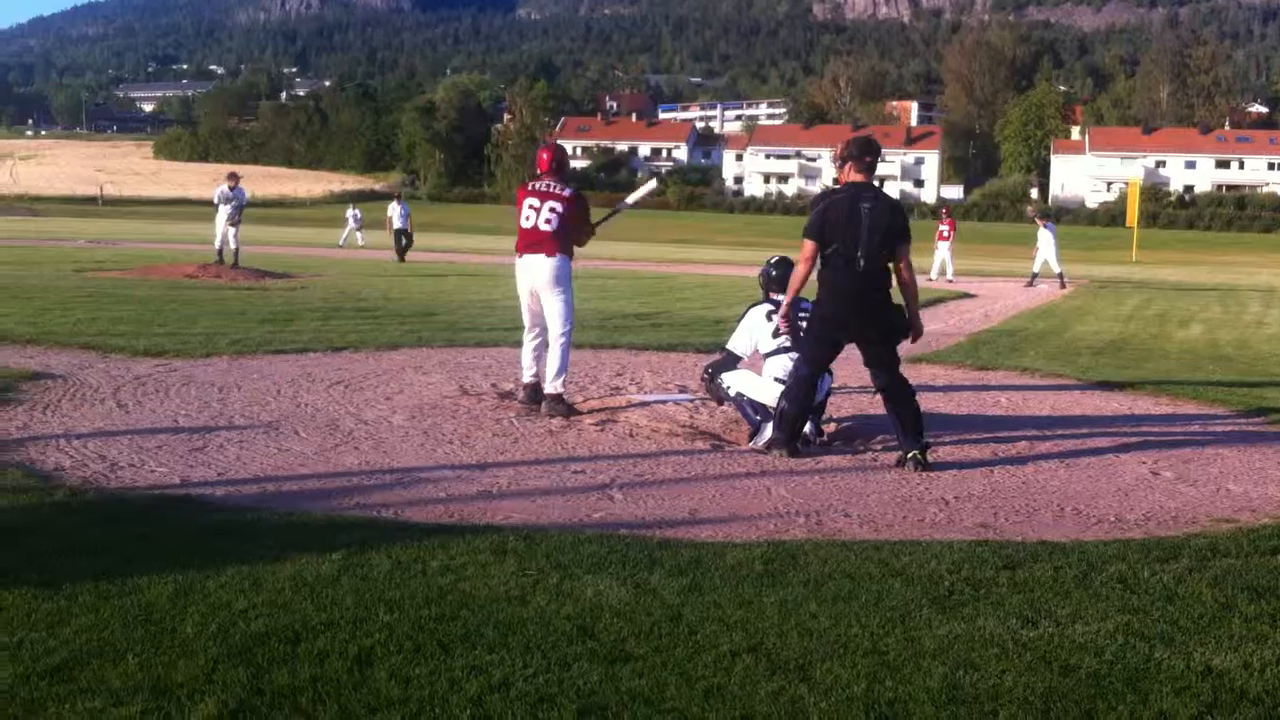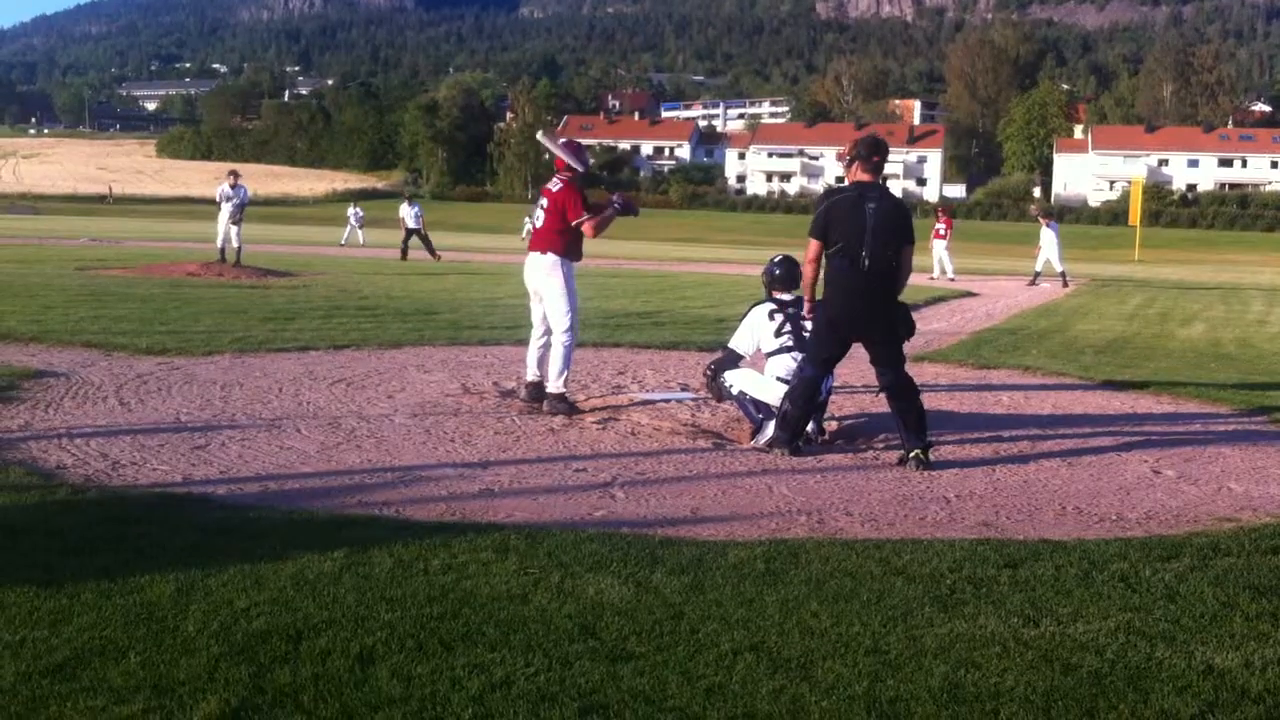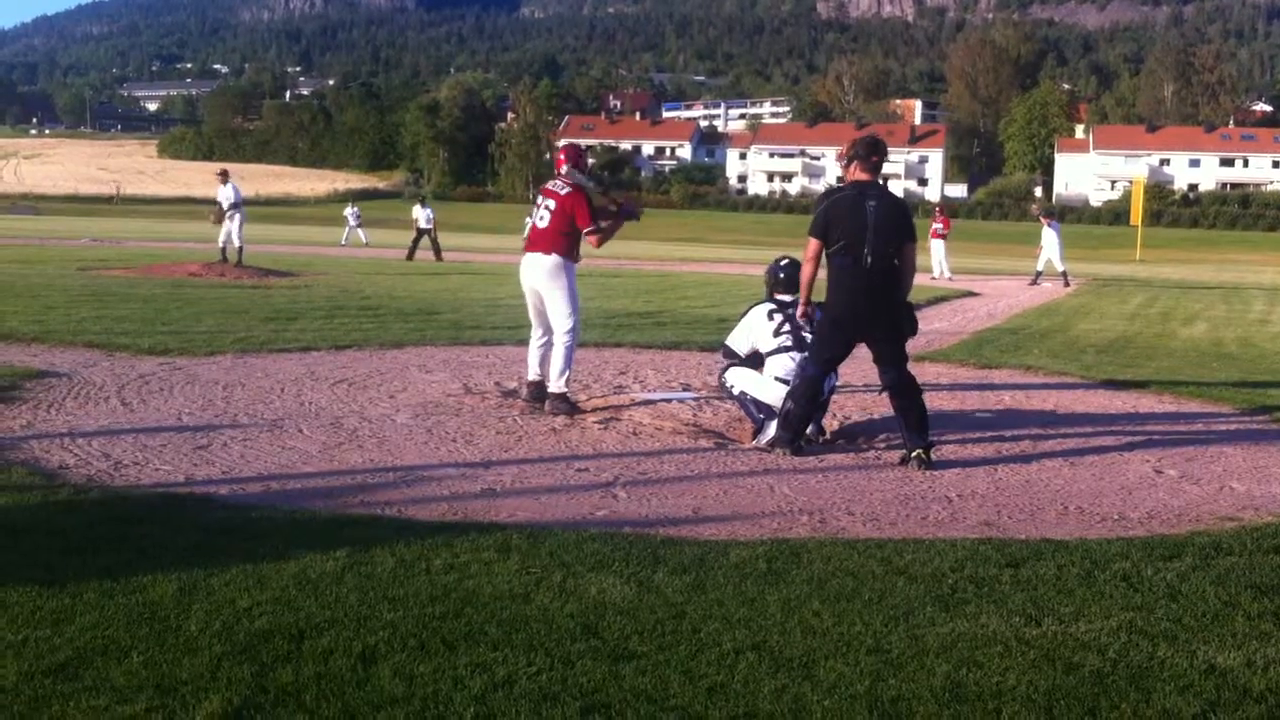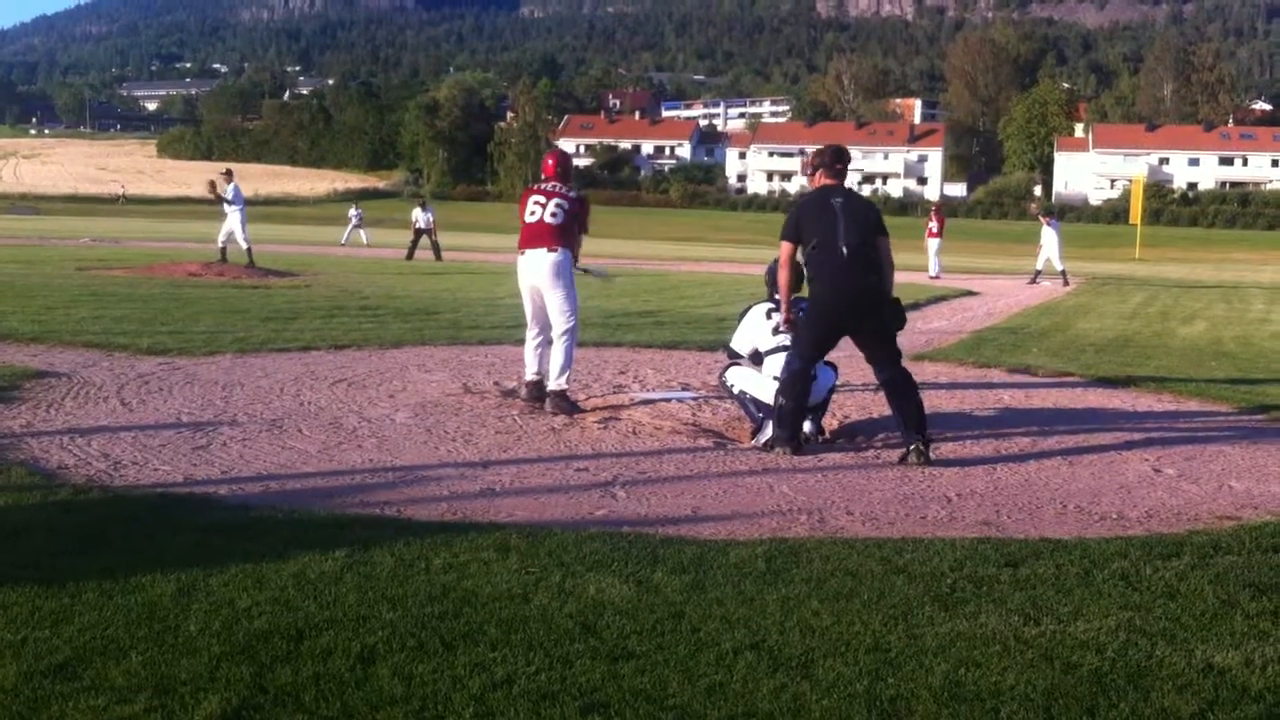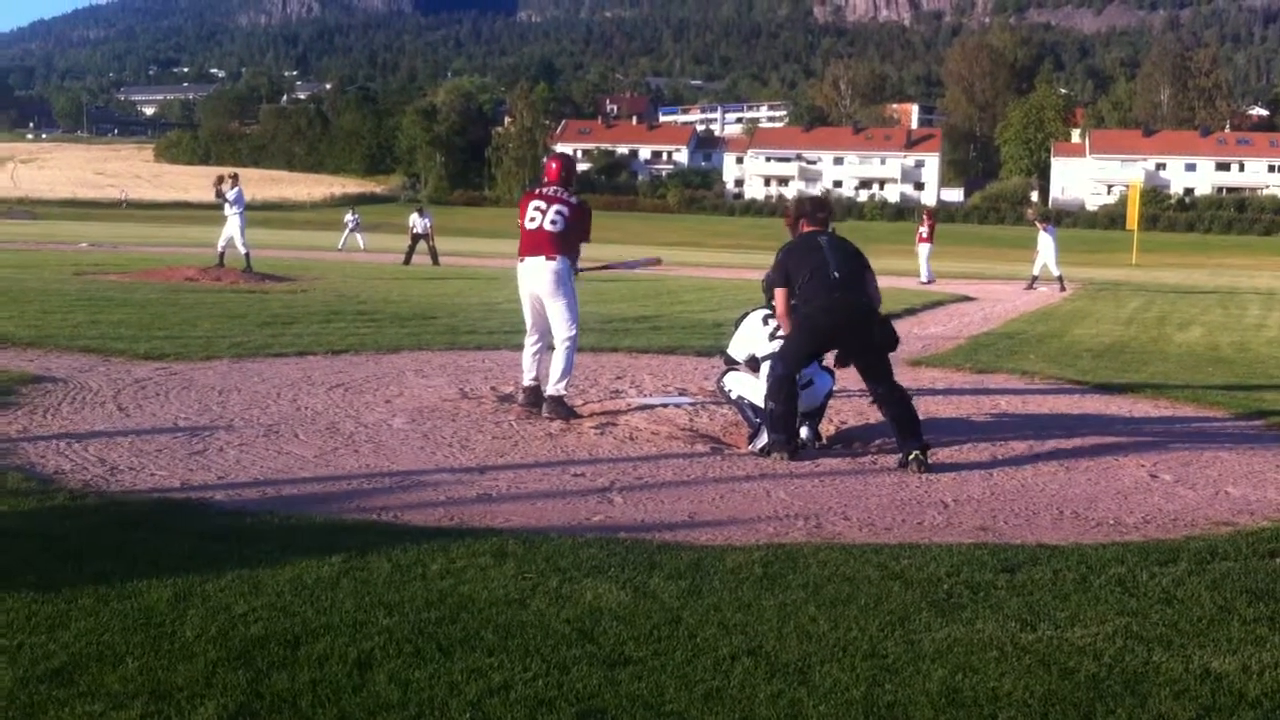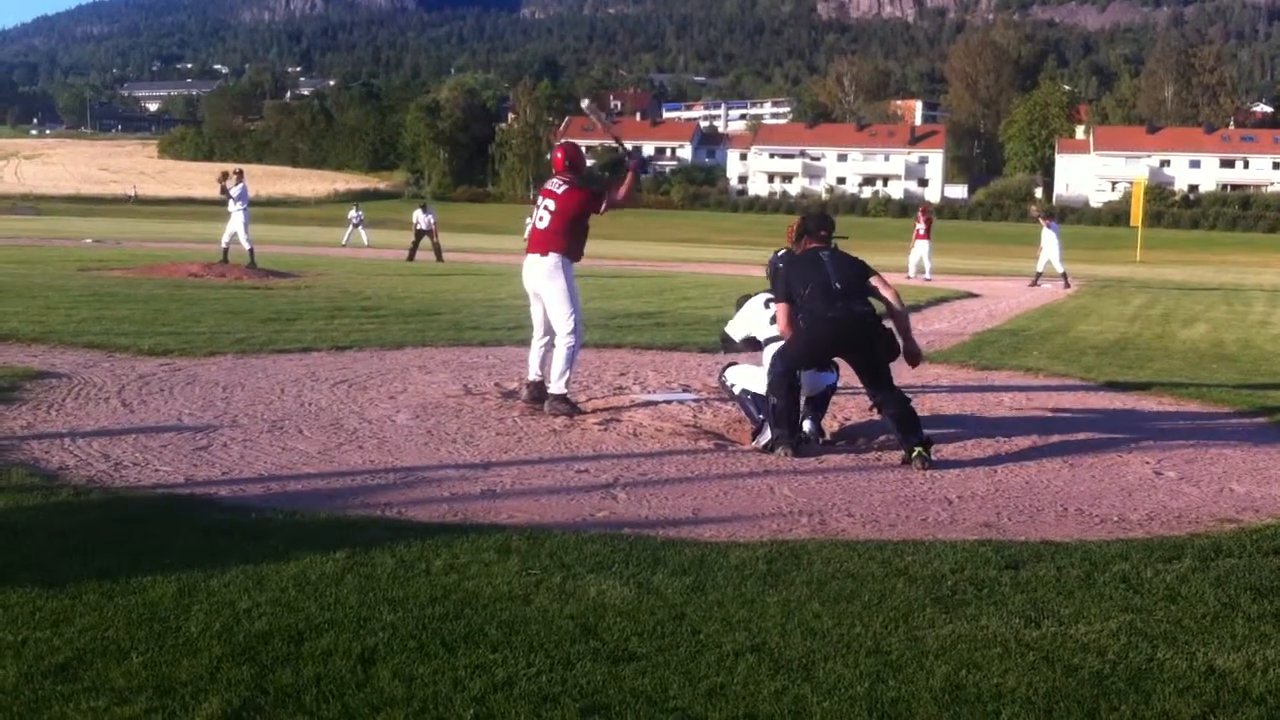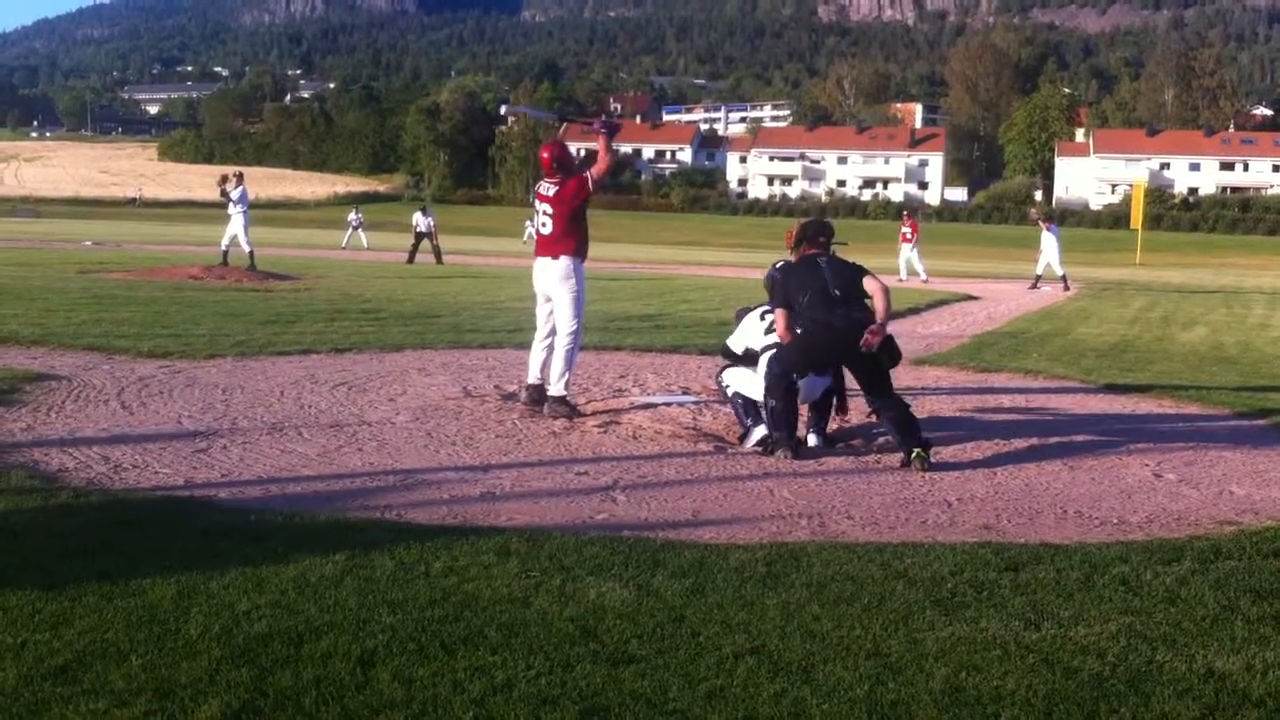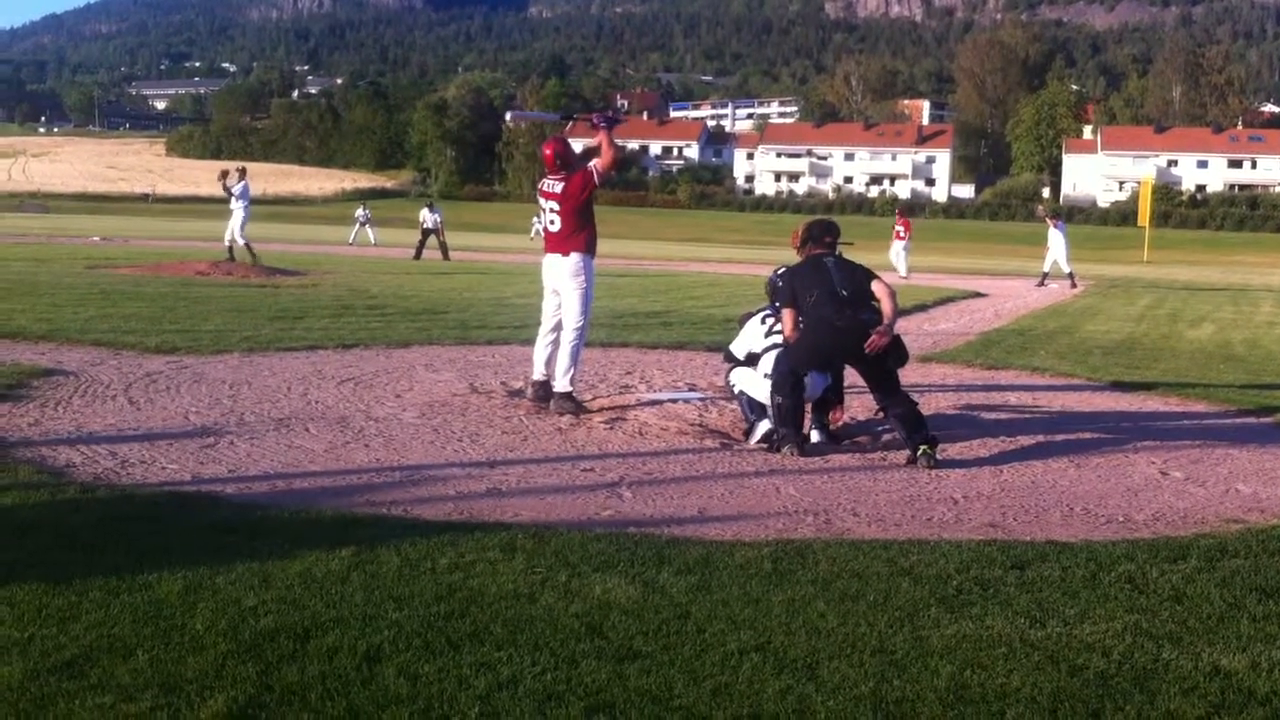
dt=0.4s
person 1, frame 1
left shoulder: (828, 203)
right shoulder: (892, 208)
left elbow: (807, 259)
right elbow: (904, 268)
left wrist: (787, 303)
right wrist: (913, 313)
left hip: (833, 306)
right hip: (875, 307)
left knee: (806, 370)
right knee: (889, 376)
left ankle: (783, 439)
right ankle: (914, 449)
person 1, frame 2
left shoulder: (833, 202)
right shoulder: (898, 208)
left elbow: (812, 259)
right elbow: (905, 267)
left wrist: (809, 299)
left hip: (838, 305)
right hip: (881, 307)
left knee: (812, 370)
right knee: (894, 375)
left ankle: (784, 437)
right ankle: (916, 448)
person 1, frame 3
left shoulder: (833, 201)
right shoulder: (898, 206)
left elbow: (811, 257)
right elbow: (908, 264)
left wrist: (803, 301)
right wrist: (898, 303)
left hip: (842, 305)
right hip: (885, 306)
left knee: (814, 369)
right knee: (897, 374)
left ankle: (786, 437)
right ankle: (919, 448)
person 1, frame 4
left shoulder: (804, 206)
right shoulder: (865, 205)
left elbow: (785, 261)
right elbow: (886, 260)
left wrist: (786, 308)
right wrist: (882, 300)
left hip: (826, 299)
right hip: (869, 297)
left knee: (799, 363)
right knee: (891, 370)
left ankle: (785, 437)
right ankle: (917, 443)
person 1, frame 5
left shoulder: (789, 251)
right shoulder: (847, 247)
left elbow: (782, 309)
right elbow: (874, 297)
left wrist: (798, 344)
right wrist: (851, 344)
left hip: (818, 317)
right hip: (861, 316)
left knee: (782, 370)
right knee: (883, 384)
left ankle: (781, 444)
right ankle: (914, 450)
person 1, frame 6
left shoulder: (790, 266)
right shoulder: (851, 262)
left elbow: (784, 325)
right elbow: (888, 293)
left wrist: (805, 352)
right wrist: (908, 338)
left hip: (821, 326)
right hip: (863, 326)
left knee: (782, 366)
right knee: (884, 389)
left ankle: (783, 440)
right ankle: (916, 446)
person 1, frame 7
left shoulder: (788, 273)
right shoulder: (848, 267)
left elbow: (783, 330)
right elbow: (879, 289)
left wrist: (801, 357)
right wrist: (880, 324)
left hip: (820, 334)
right hip: (860, 333)
left knee: (778, 369)
right knee: (883, 395)
left ankle: (783, 443)
right ankle: (916, 448)
person 1, frame 8
left shoulder: (795, 273)
right shoulder: (854, 268)
left elbow: (790, 330)
right elbow: (885, 292)
left wrist: (808, 354)
right wrist: (888, 326)
left hip: (825, 333)
right hip: (867, 333)
left knee: (785, 367)
right knee: (890, 392)
left ankle: (789, 439)
right ankle: (923, 446)
person 2, frame 1
left shoulder: (525, 191)
right shoulder: (574, 198)
right elbow: (579, 240)
right wrist: (587, 230)
left hip: (524, 263)
right hip: (552, 265)
left knee: (533, 330)
right knee: (559, 332)
left ankle: (529, 388)
right ankle: (552, 397)
person 2, frame 2
left shoulder: (554, 186)
right shoulder: (570, 189)
left elbow: (586, 212)
right elbow: (591, 229)
left wrist: (614, 206)
right wrist: (615, 207)
left hip: (535, 263)
right hip: (553, 264)
left knee: (542, 329)
right knee: (564, 331)
left ankle: (532, 385)
right ankle: (555, 395)
person 2, frame 3
left shoulder: (546, 189)
right shoulder: (577, 195)
right elbow: (595, 240)
left wrist: (614, 214)
right wrist: (621, 219)
left hip: (529, 262)
right hip: (554, 264)
left knee: (541, 329)
right knee: (566, 331)
left ankle: (534, 385)
right ankle: (557, 395)
person 2, frame 4
left shoulder: (529, 194)
right shoulder: (577, 200)
right elbow: (576, 239)
right wrist: (573, 259)
left hip: (526, 260)
right hip: (555, 260)
left knee: (536, 328)
right knee: (564, 330)
left ankle: (532, 385)
right ankle: (556, 393)
person 2, frame 5
left shoulder: (530, 197)
right shoulder: (578, 207)
right elbow: (574, 249)
right wrist: (573, 266)
left hip: (525, 267)
right hip: (553, 268)
left knee: (535, 334)
right knee: (566, 336)
left ankle: (529, 390)
right ankle: (553, 398)
person 2, frame 6
left shoulder: (547, 187)
right shoulder: (579, 194)
right elbow: (617, 200)
left wrist: (627, 169)
right wrist: (633, 171)
left hip: (532, 264)
right hip: (554, 265)
left knee: (543, 331)
right knee: (568, 332)
left ankle: (534, 386)
right ankle: (556, 396)
person 2, frame 7
left shoulder: (541, 187)
right shoulder: (571, 188)
left elbow: (580, 169)
right elbow: (604, 165)
left wrist: (601, 139)
right wrist: (603, 135)
left hip: (541, 266)
right hip: (564, 267)
left knee: (545, 331)
right knee: (567, 334)
left ankle: (533, 387)
right ankle: (555, 397)
person 2, frame 8
left shoulder: (544, 185)
right shoulder: (577, 184)
left elbow: (576, 162)
right elbow: (610, 158)
left wrist: (597, 139)
right wrist: (605, 128)
left hip: (551, 262)
right hip: (575, 263)
left knee: (549, 327)
right knee: (573, 330)
left ankle: (539, 384)
right ankle: (562, 394)
person 3, frame 1
left shoulder: (758, 312)
right shoulder: (810, 309)
left elbow: (731, 357)
left wrist: (710, 372)
left hip: (777, 392)
left knee: (724, 377)
right knee: (824, 374)
left ankle: (766, 425)
right ankle: (809, 424)
person 3, frame 2
left shoulder: (761, 311)
left elbow: (732, 356)
left wrist: (712, 370)
left hip: (780, 392)
left knee: (728, 375)
left ankle: (768, 423)
right ankle: (811, 423)
person 3, frame 3
left shoulder: (760, 312)
right shoulder: (813, 310)
left elbow: (729, 352)
left wrist: (759, 360)
left hip: (779, 393)
left knee: (730, 375)
right knee: (829, 371)
left ankle: (769, 423)
right ankle: (812, 424)
person 3, frame 4
left shoulder: (759, 311)
left elbow: (734, 353)
left hip: (777, 392)
right hip: (814, 391)
left knee: (730, 374)
right knee: (829, 370)
left ankle: (768, 422)
right ankle: (810, 422)
person 3, frame 5
left shoulder: (756, 317)
left elbow: (730, 358)
right hip: (809, 397)
left knee: (727, 379)
right knee: (825, 375)
left ankle: (766, 429)
right ankle: (807, 428)
person 3, frame 6
left shoulder: (759, 302)
left elbow: (727, 340)
right hip: (812, 379)
left knee: (729, 375)
right knee: (830, 371)
left ankle: (767, 425)
right ankle: (811, 424)
person 3, frame 7
left shoulder: (757, 315)
left elbow: (727, 352)
right wrist: (841, 398)
right hip: (808, 389)
left knee: (726, 376)
right knee: (828, 376)
left ankle: (756, 428)
right ankle: (816, 433)
person 3, frame 8
left shoulder: (759, 319)
left elbow: (729, 356)
right wrist: (837, 401)
left hip: (771, 389)
right hip: (809, 388)
left knee: (735, 373)
right knee: (828, 373)
left ankle: (760, 423)
right ankle: (819, 429)
